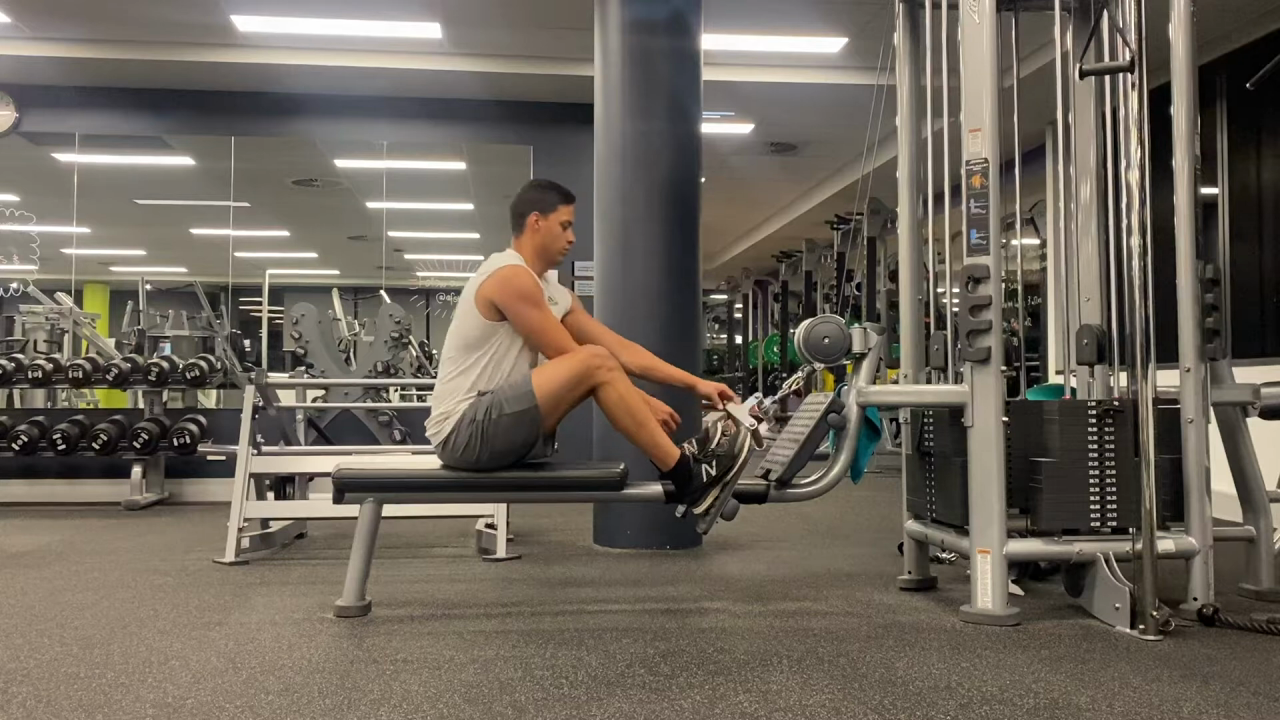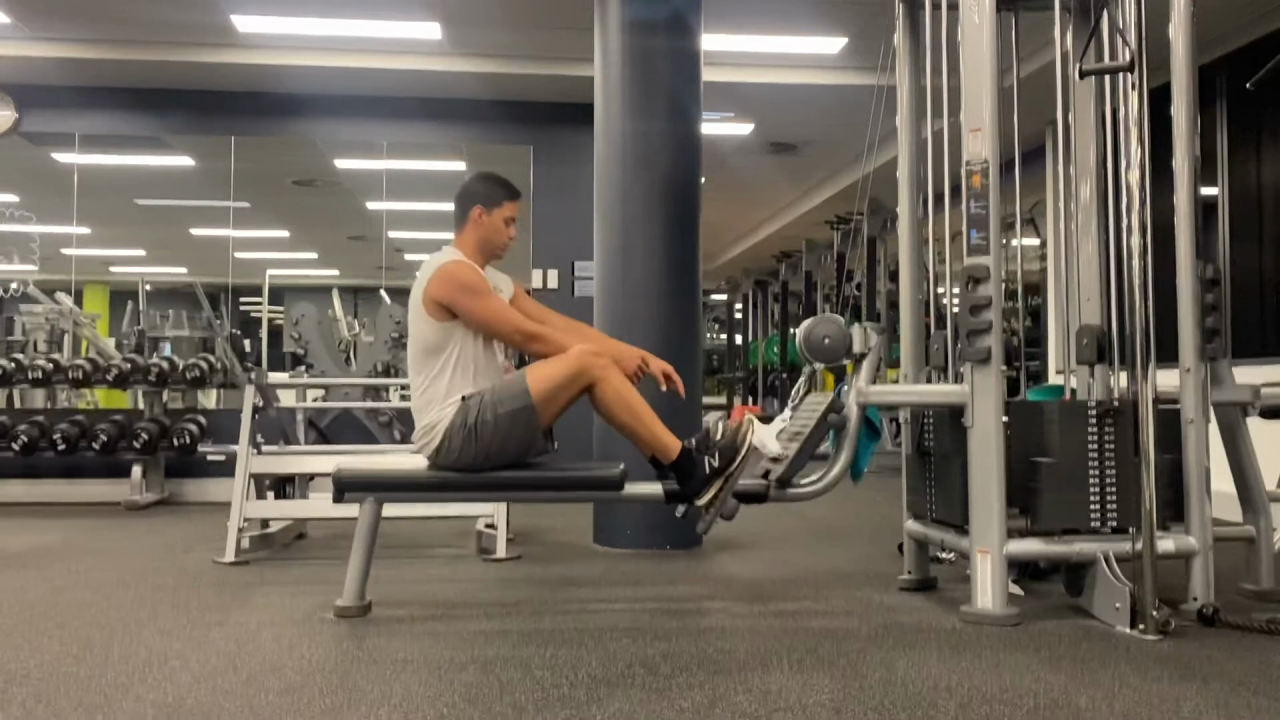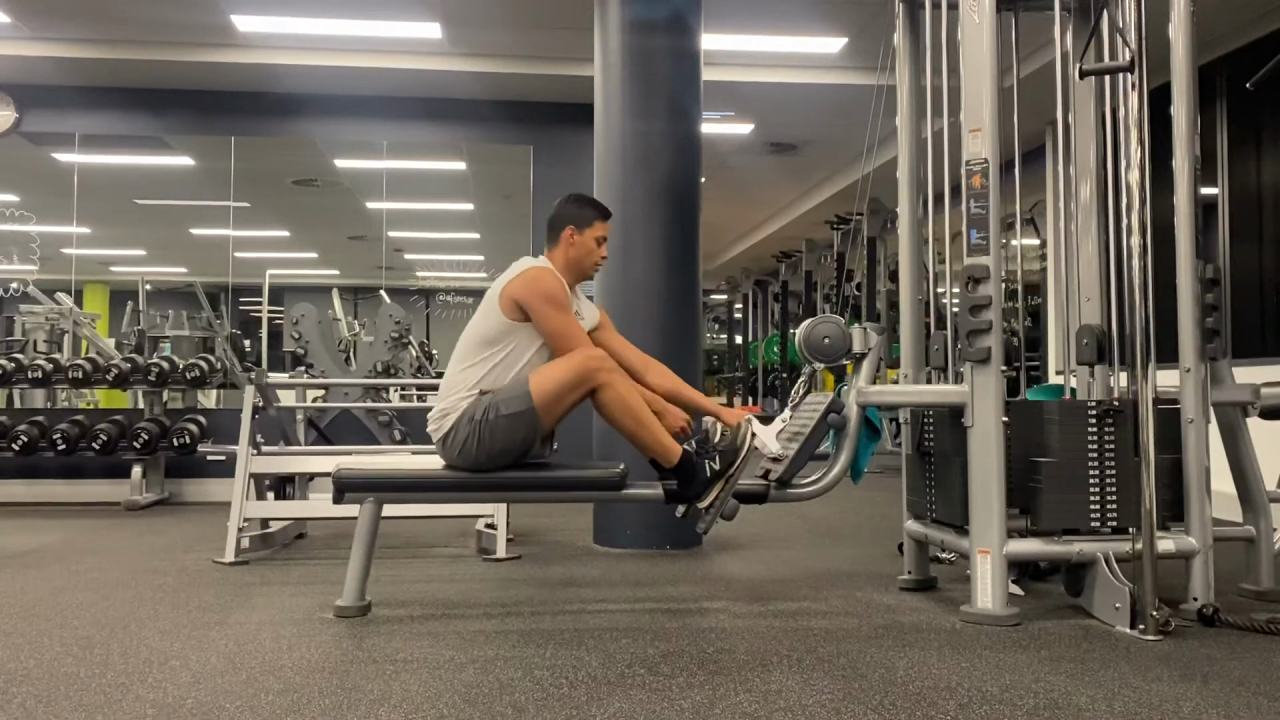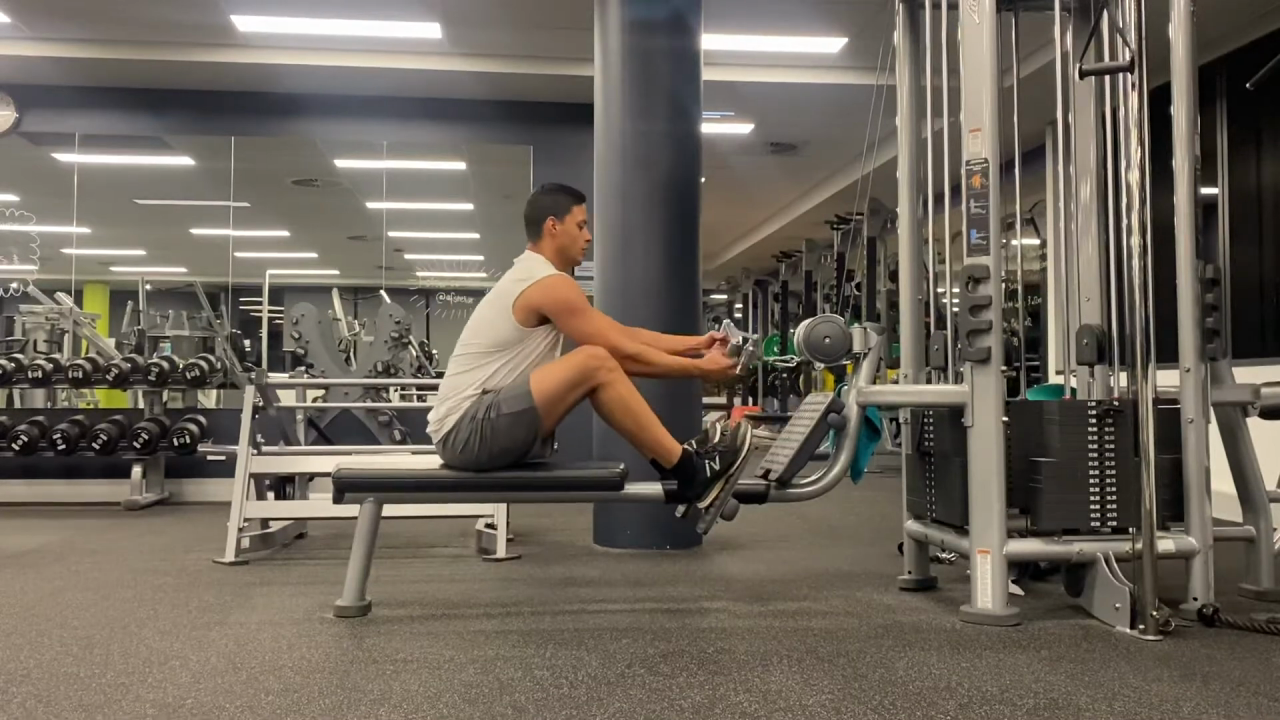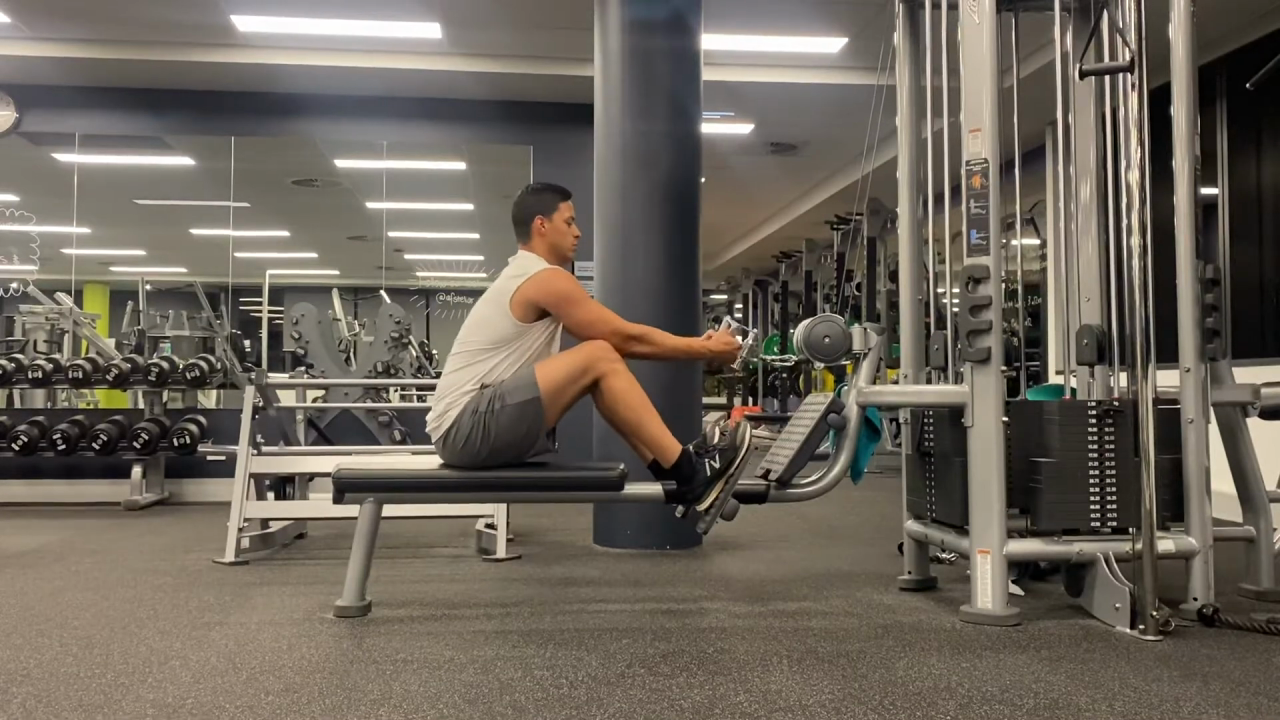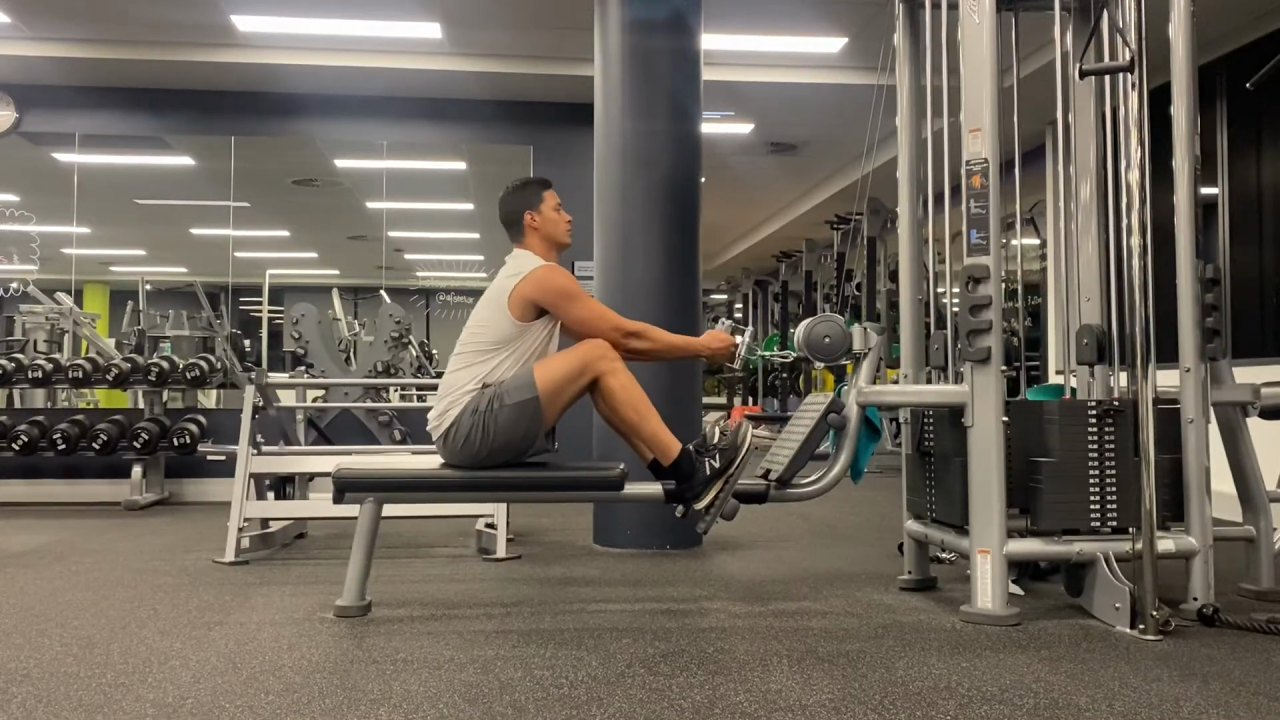
dt=0.5s
person 1, frame 1
left shoulder: (551, 292)
right shoulder: (509, 278)
left elbow: (619, 349)
right elbow: (565, 356)
left wrist: (693, 382)
right wrist: (642, 401)
left hip: (492, 424)
right hip: (464, 431)
left knee: (604, 363)
right knee: (596, 363)
left ankle: (676, 460)
right ankle: (688, 477)
person 1, frame 2
left shoulder: (495, 282)
right shoulder: (452, 274)
left elbow: (566, 329)
right elbow: (529, 337)
left wrist: (638, 356)
right wrist: (613, 357)
left hip: (479, 421)
right hip: (453, 434)
left knee: (592, 364)
right knee: (590, 362)
left ankle: (676, 457)
right ankle: (689, 468)
person 1, frame 3
left shoulder: (579, 306)
right shoulder: (539, 280)
left elbow: (645, 369)
right elbow: (598, 363)
left wrist: (717, 411)
right wrist: (662, 410)
left hip: (492, 425)
right hip: (464, 431)
right knee: (595, 366)
left ankle: (677, 462)
right ankle: (690, 473)
person 1, frame 4
left shoulder: (536, 277)
right shoulder: (550, 286)
left elbow: (620, 335)
right elbow: (623, 353)
left wrist: (694, 344)
right wrist: (699, 368)
left hip: (484, 424)
right hip: (466, 431)
left knee: (600, 363)
right knee: (596, 363)
left ankle: (676, 461)
right ankle: (690, 472)
person 1, frame 5
left shoulder: (529, 277)
right shoulder: (545, 279)
left elbow: (620, 338)
right elbow: (626, 338)
left wrist: (695, 344)
right wrist: (705, 349)
left hip: (483, 425)
right hip: (466, 428)
left knee: (603, 357)
right knee: (600, 357)
left ankle: (673, 466)
right ankle: (690, 475)
person 1, frame 6
left shoulder: (528, 274)
right shoulder: (542, 277)
left elbow: (617, 338)
right elbow: (624, 335)
left wrist: (691, 350)
right wrist: (702, 346)
left hip: (481, 424)
right hip: (466, 428)
left knee: (600, 358)
right knee: (598, 357)
left ankle: (673, 465)
right ankle: (688, 473)
